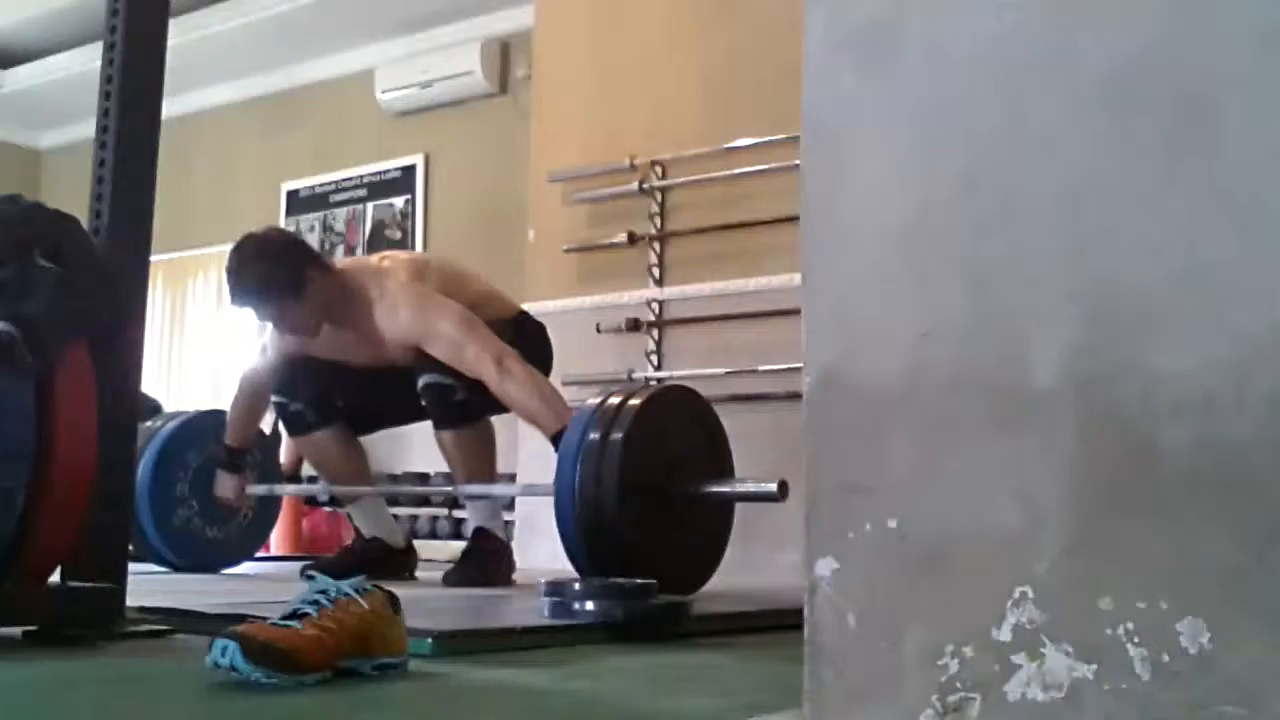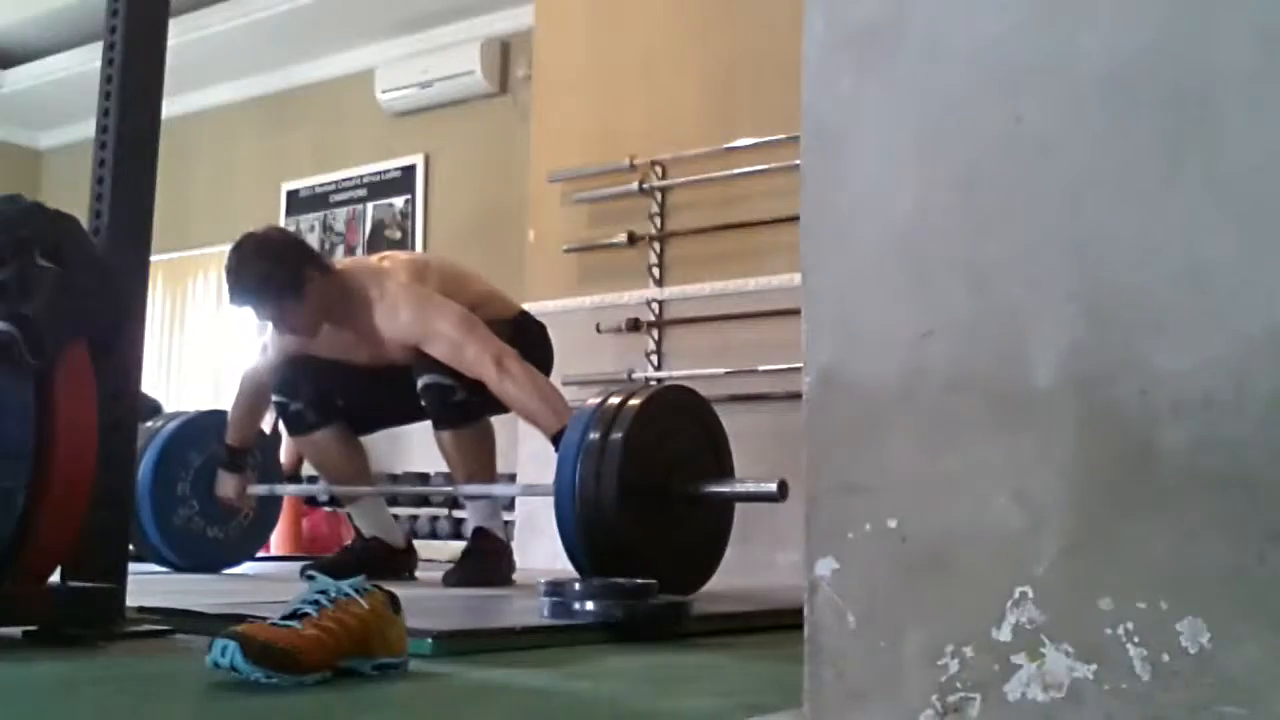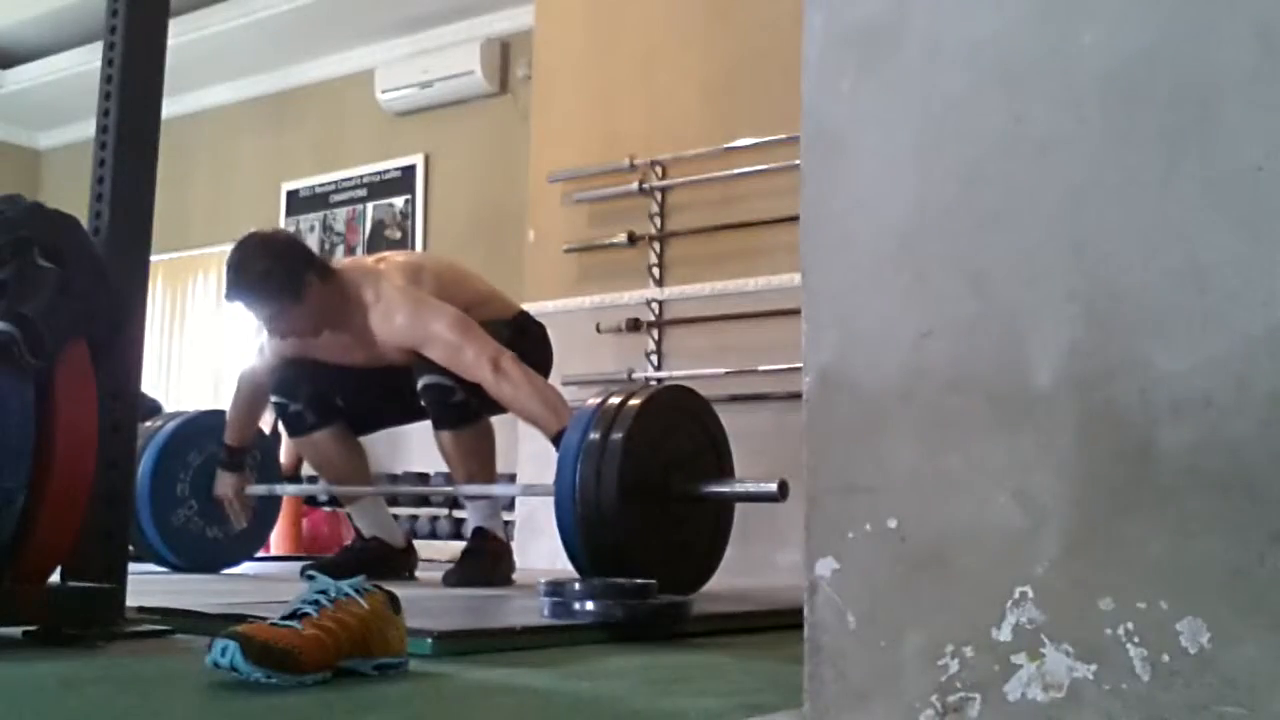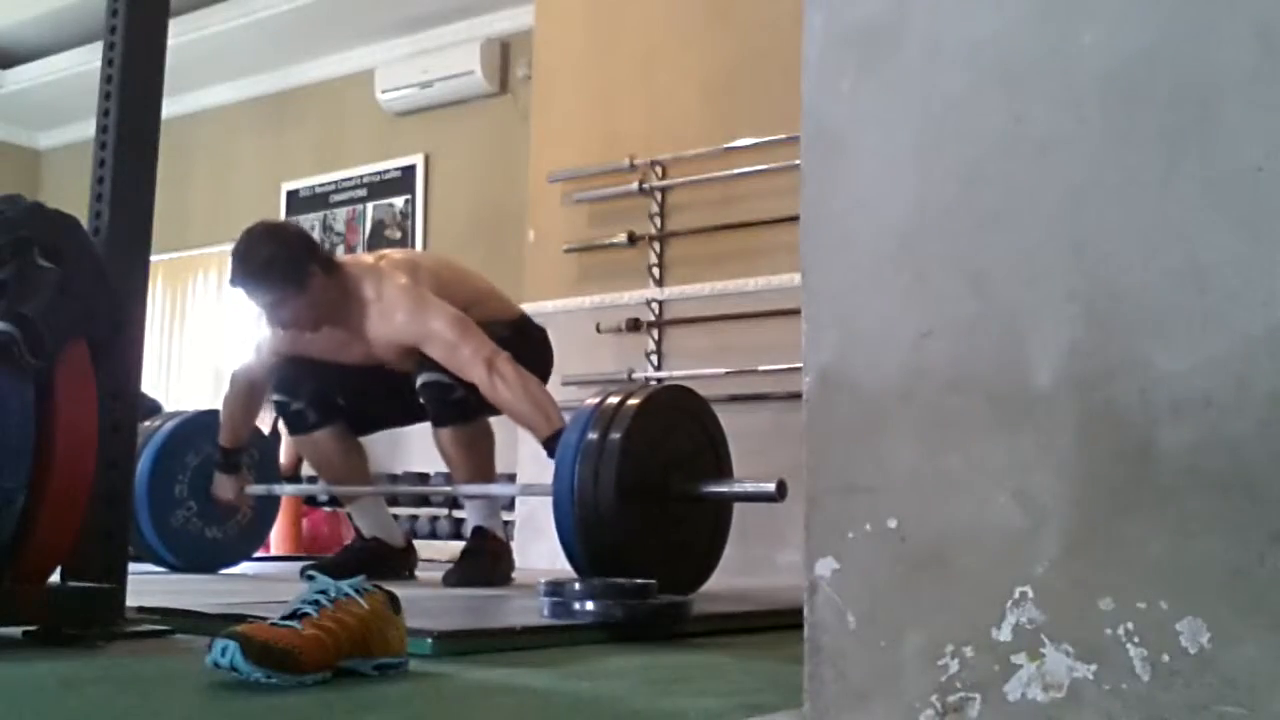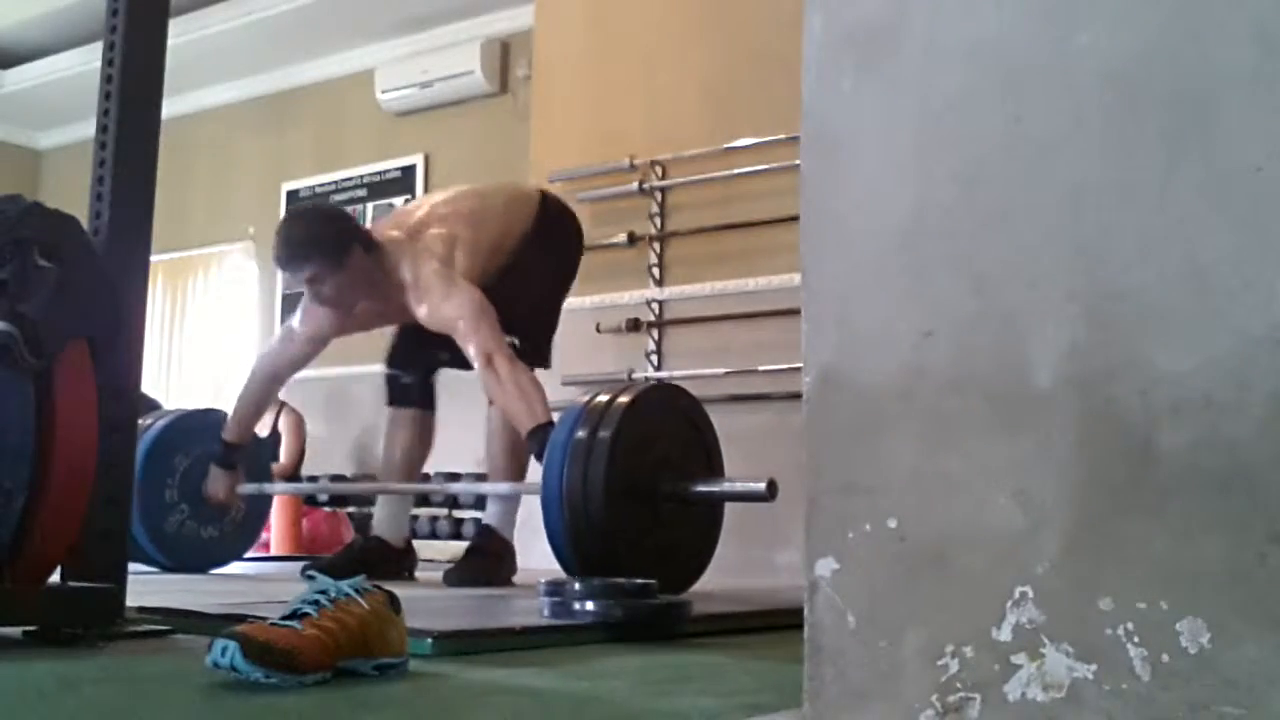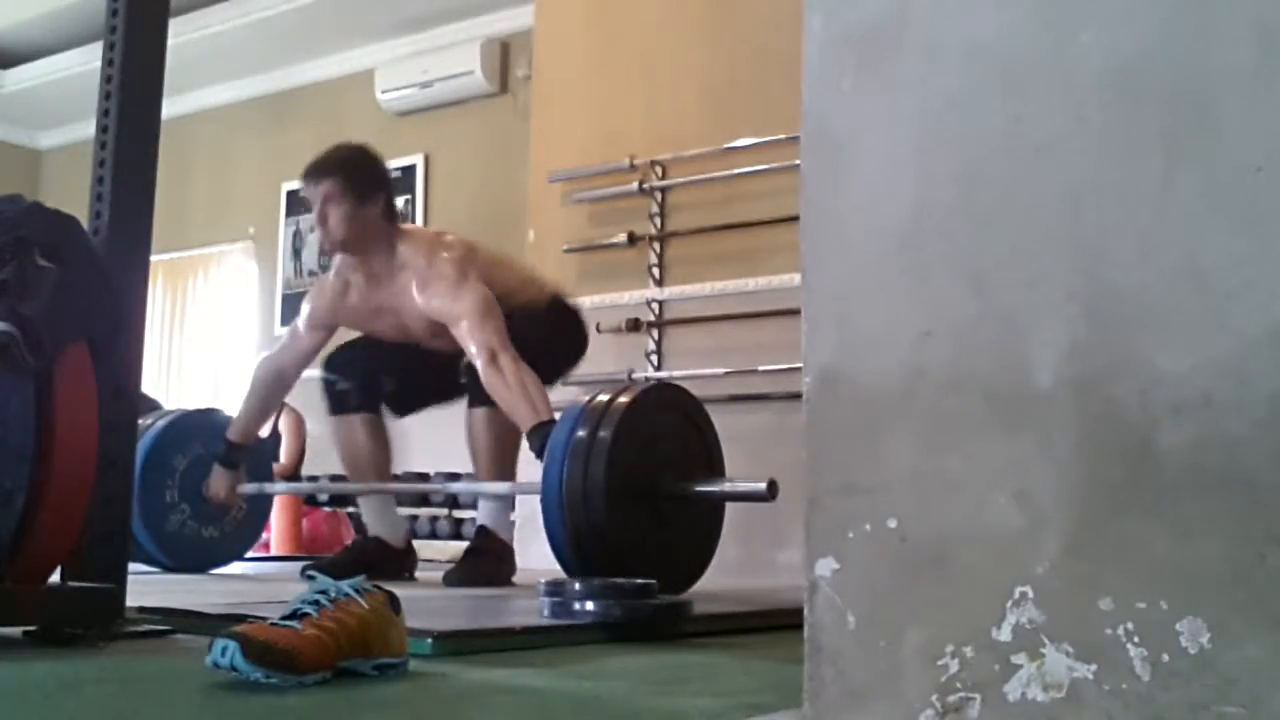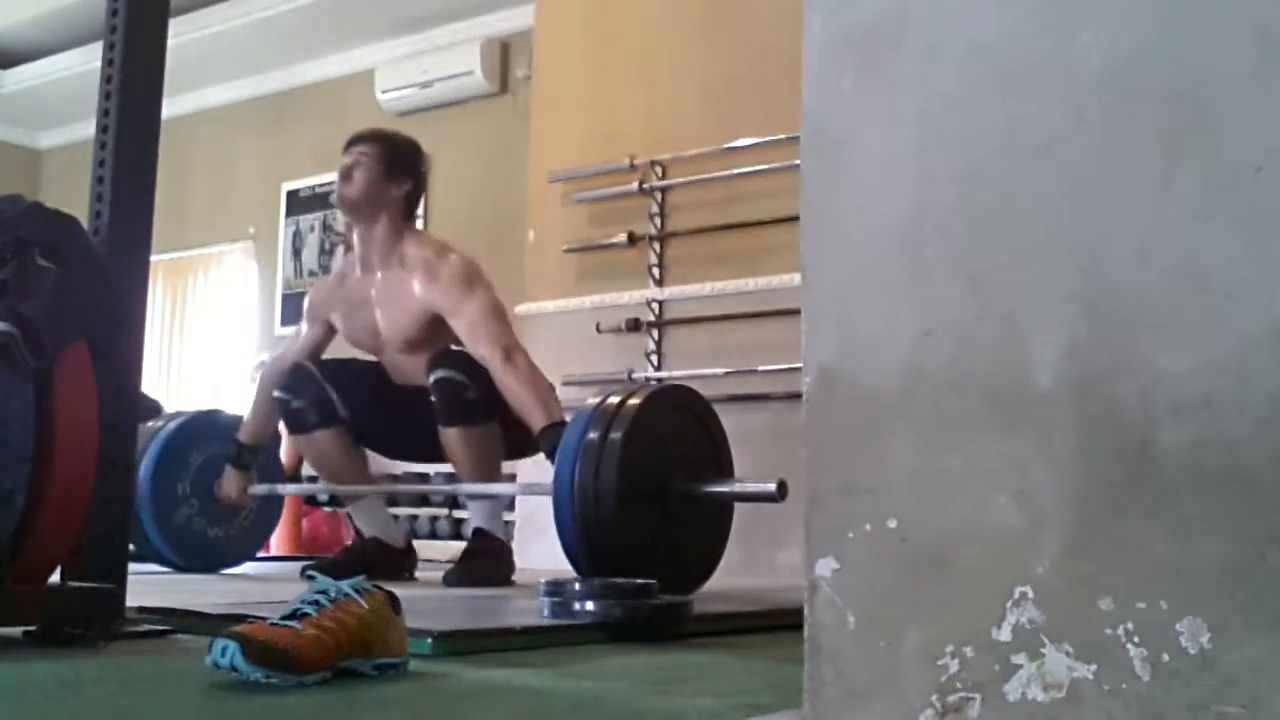
dt=0.3s
person 1, frame 1
left shoulder: (401, 305)
right shoulder: (297, 325)
left elbow: (498, 367)
right elbow: (256, 383)
right wrist: (231, 464)
left knee: (442, 382)
right knee: (293, 395)
left ankle: (488, 538)
right ankle: (384, 541)
person 1, frame 2
left shoulder: (398, 307)
right shoulder: (299, 326)
left elbow: (501, 368)
right elbow: (257, 381)
right wrist: (231, 468)
left hip: (509, 342)
left knee: (439, 380)
right knee: (294, 398)
left ankle: (489, 538)
right ankle: (385, 543)
person 1, frame 3
left shoulder: (397, 309)
right shoulder: (297, 327)
left elbow: (496, 369)
right elbow: (253, 382)
right wrist: (231, 463)
left knee: (441, 382)
right knee: (292, 394)
left ankle: (488, 539)
right ankle: (383, 541)
person 1, frame 4
left shoulder: (397, 305)
right shoulder: (298, 323)
left elbow: (491, 370)
right elbow: (248, 382)
right wrist: (228, 464)
left hip: (506, 340)
left knee: (441, 379)
right knee: (296, 392)
left ankle: (488, 538)
right ankle: (383, 541)
person 1, frame 5
left shoulder: (429, 282)
right shoulder: (330, 300)
left elbow: (495, 363)
right elbow: (272, 367)
left wrist: (548, 445)
right wrist: (226, 459)
left hip: (539, 234)
right hip: (488, 243)
left knee: (497, 364)
right knee: (408, 374)
left ankle: (496, 538)
right ankle: (388, 539)
person 1, frame 6
left shoulder: (436, 271)
right shoulder: (337, 290)
left elbow: (494, 361)
right elbow: (278, 368)
right wrist: (230, 458)
left hip: (542, 332)
left knee: (479, 368)
right knee: (346, 375)
left ankle: (494, 538)
right ankle: (387, 539)
person 1, frame 7
left shoulder: (438, 271)
right shoulder: (335, 288)
left elbow: (504, 357)
right elbow: (279, 369)
left wrist: (562, 449)
right wrist: (241, 460)
left hip: (501, 410)
right hip: (425, 411)
left knee: (453, 373)
right knee: (298, 389)
left ankle: (489, 542)
right ankle: (384, 541)
